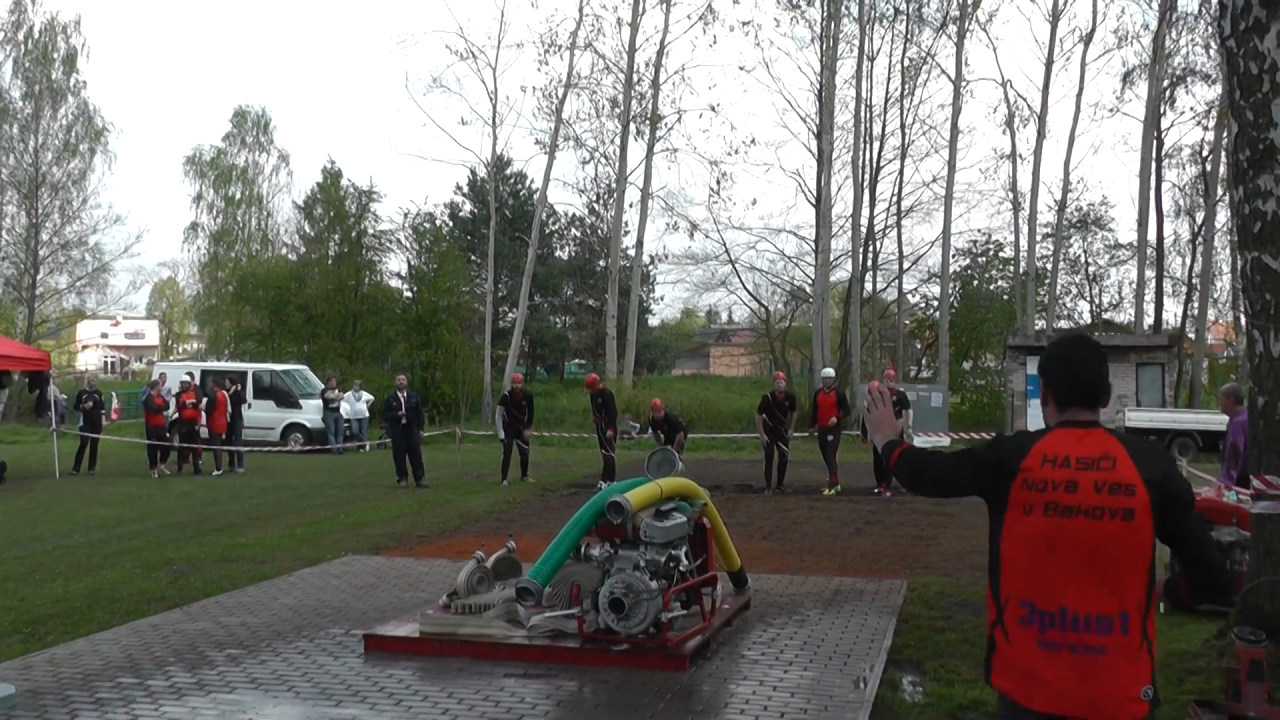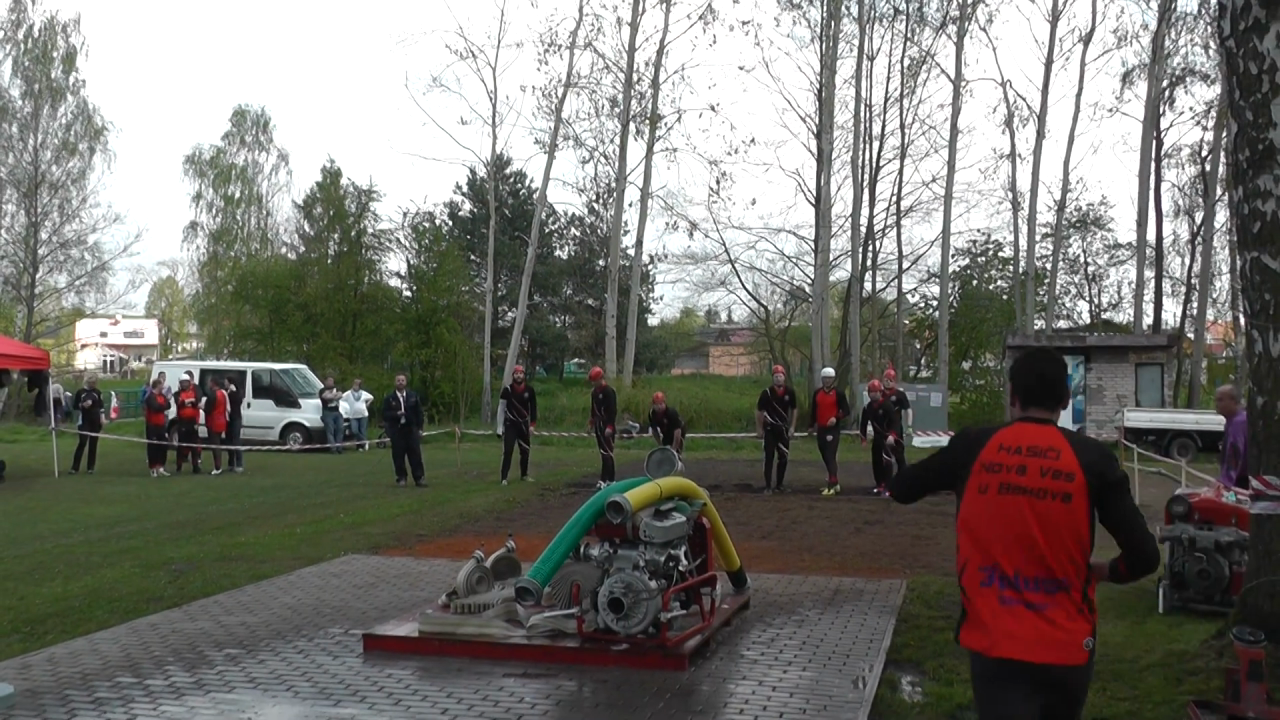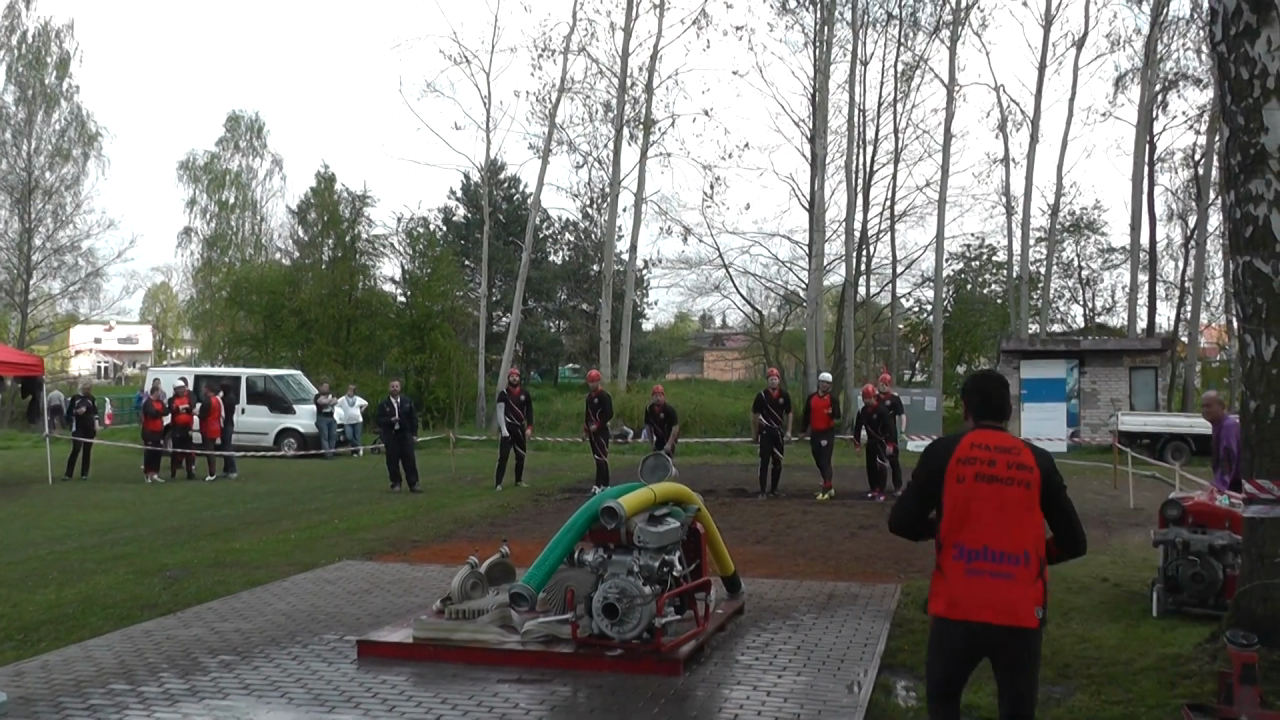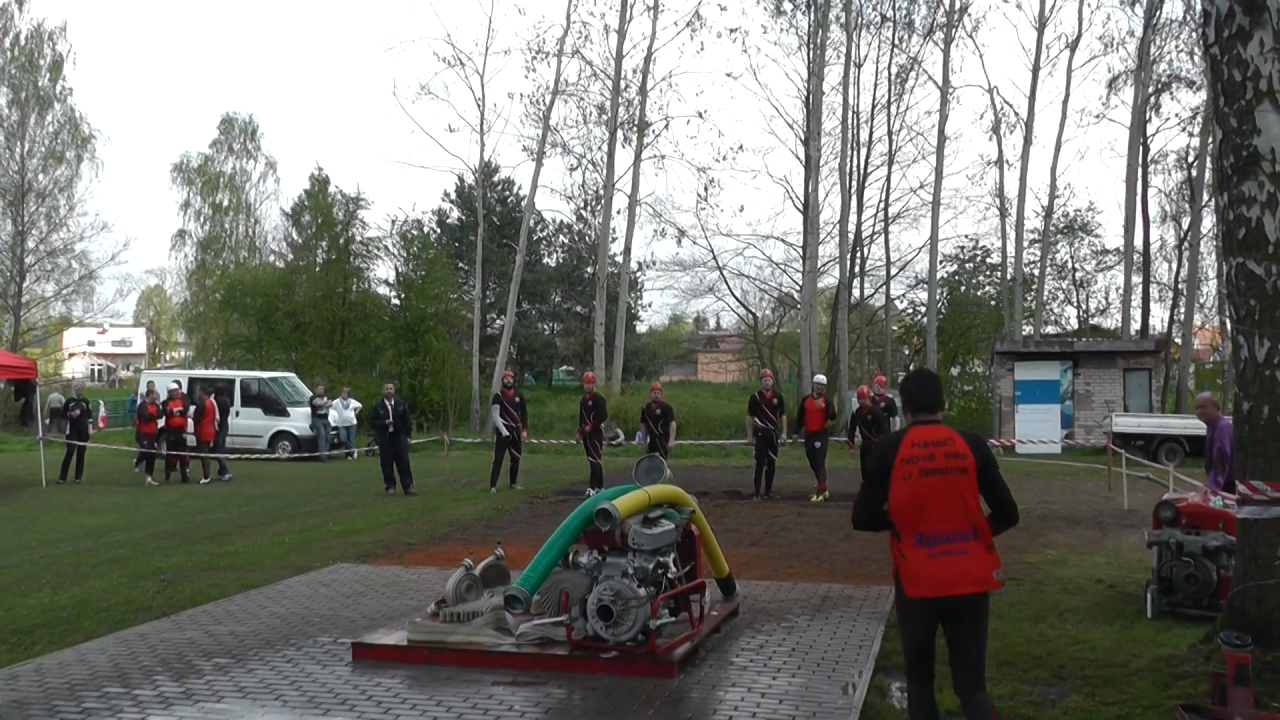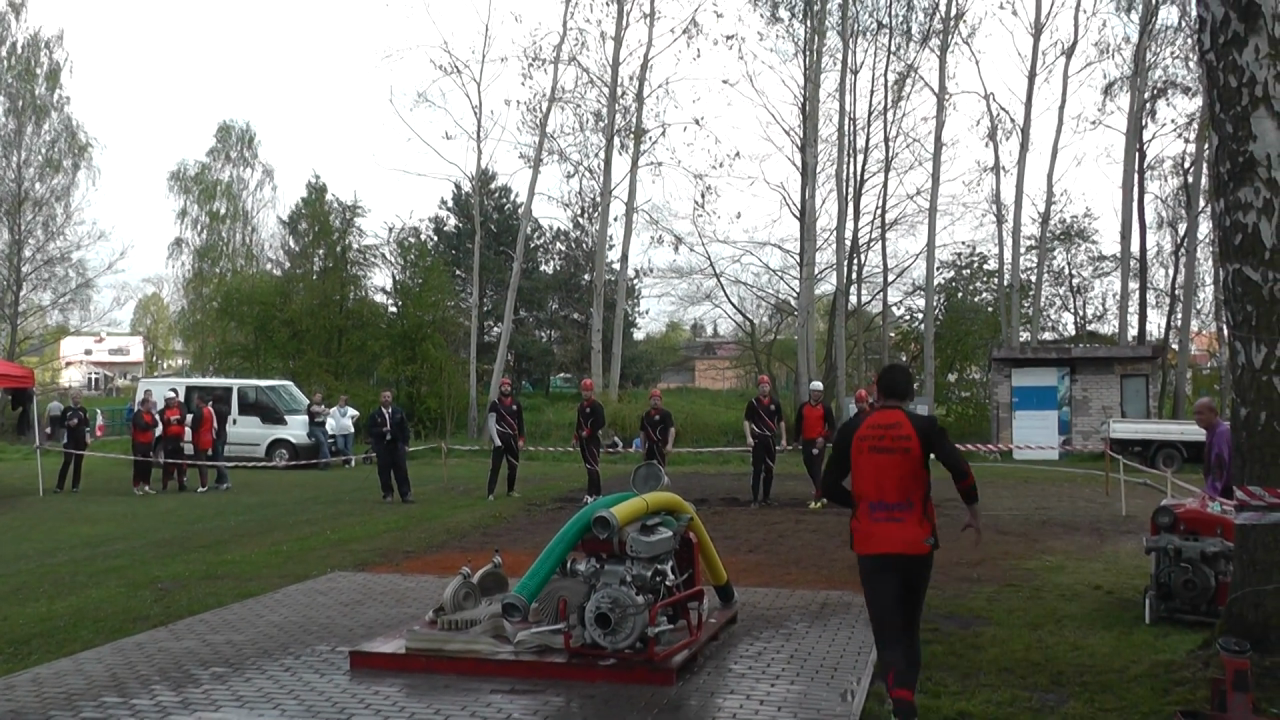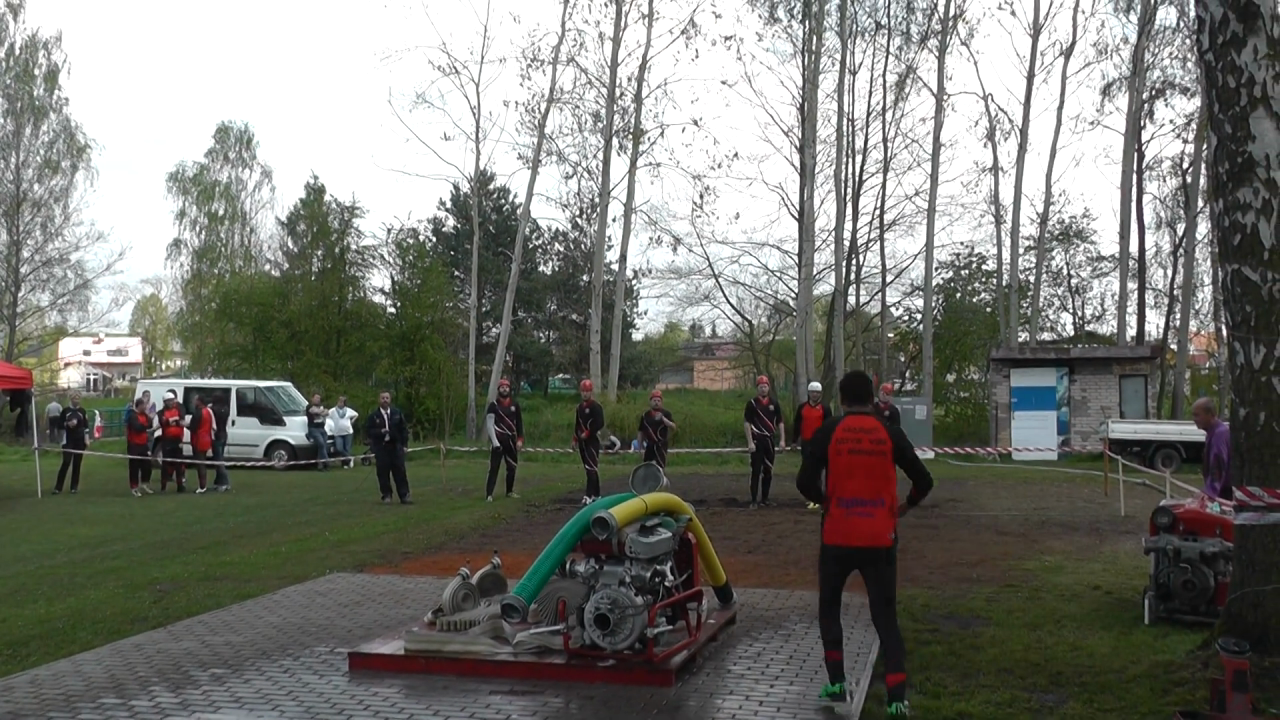
dt=0.3s
person 1, frame 1
left shoulder: (1011, 457)
right shoulder: (1151, 465)
left elbow: (925, 474)
right elbow: (1213, 581)
left wrist: (887, 439)
right wrist: (1163, 590)
left hip: (1031, 687)
person 1, frame 2
left shoulder: (972, 448)
right shoulder: (1093, 458)
left elbow: (901, 489)
right elbow: (1144, 556)
left wrist: (949, 479)
right wrist: (1106, 571)
left hip: (998, 647)
right hip: (1069, 650)
person 1, frame 3
left shoulder: (945, 451)
right shoulder: (1036, 459)
left elbow: (901, 522)
right elbow: (1074, 542)
left hip: (957, 610)
right hip: (1022, 613)
person 1, frame 4
left shoulder: (889, 449)
right shoulder: (972, 446)
left elbow: (862, 518)
right elbow: (1008, 514)
left hip: (916, 585)
right hip: (971, 582)
left knee: (920, 676)
right knee: (972, 685)
person 1, frame 5
left shoulder: (853, 430)
right shoulder: (925, 427)
left elbow: (829, 486)
right elbow: (959, 468)
right wrist: (973, 511)
left hip: (873, 547)
right hip: (917, 545)
left knee: (887, 636)
right knee: (909, 625)
person 1, frame 6
left shoulder: (827, 432)
right shoulder: (892, 435)
left elbow: (805, 482)
right elbow: (923, 481)
right wrist: (904, 507)
left hip: (838, 538)
right hip: (881, 540)
left knee: (829, 608)
right knee: (886, 620)
left ankle: (837, 684)
right ankle: (897, 701)
